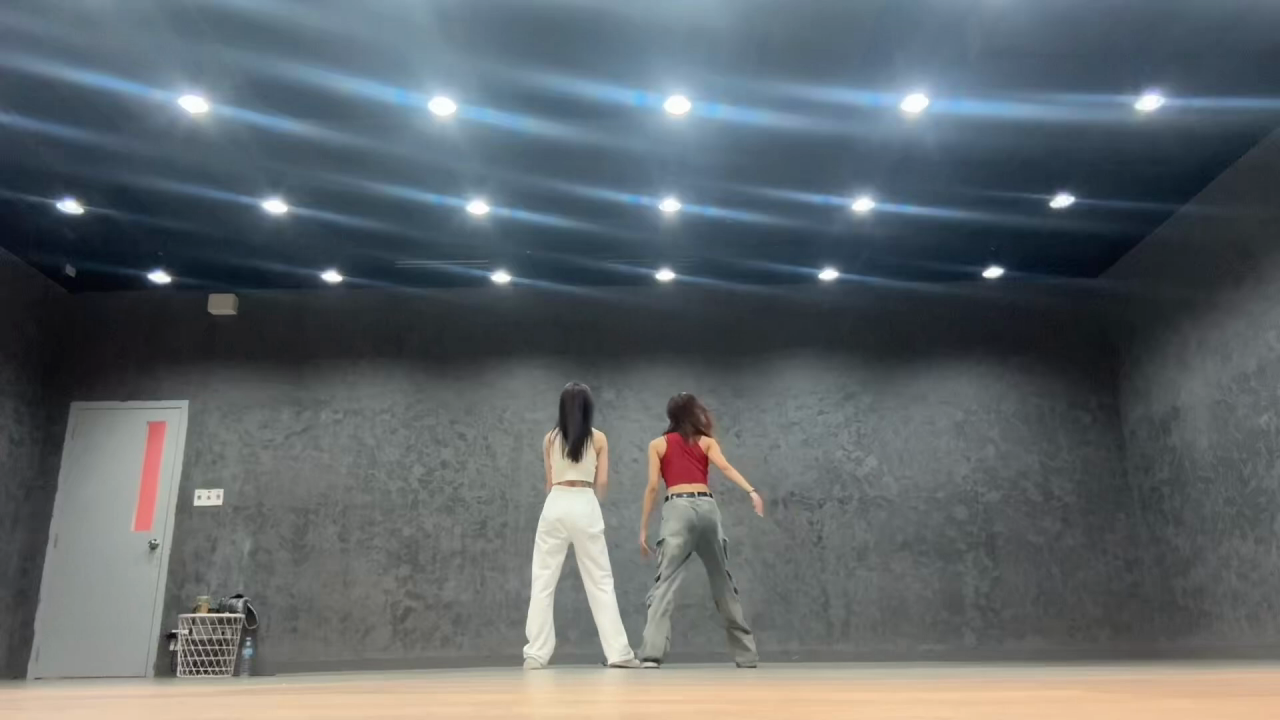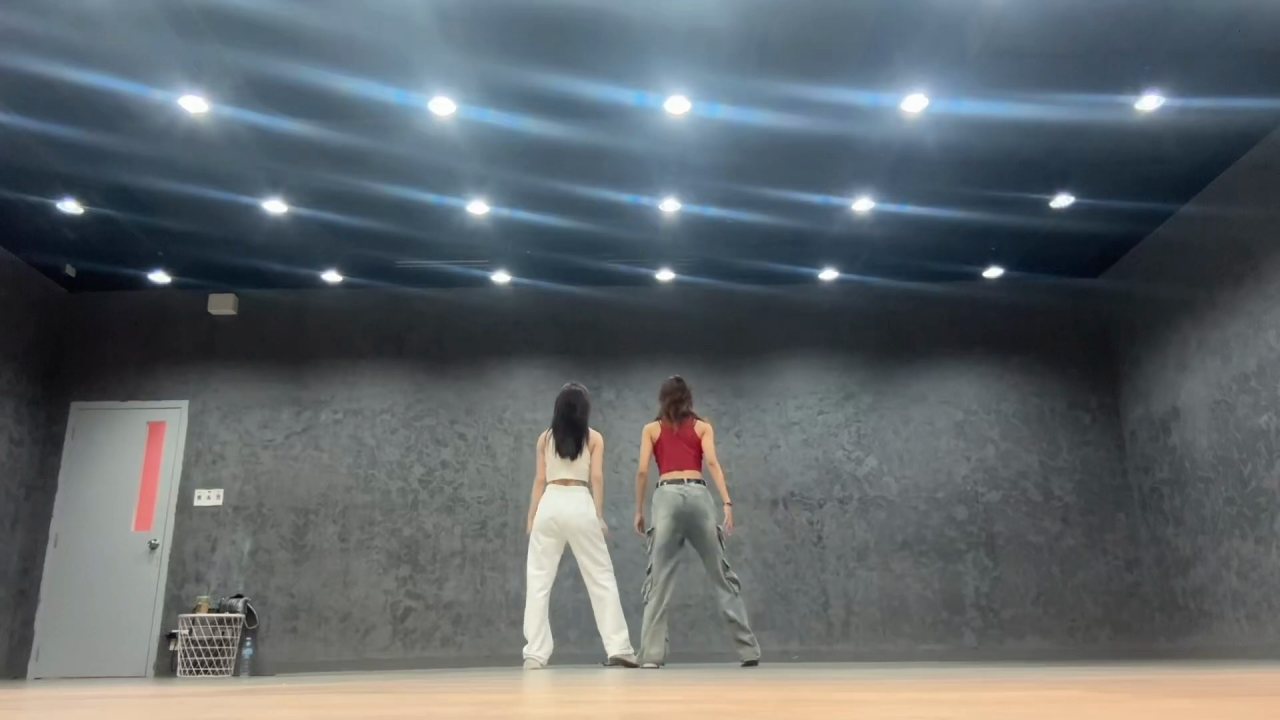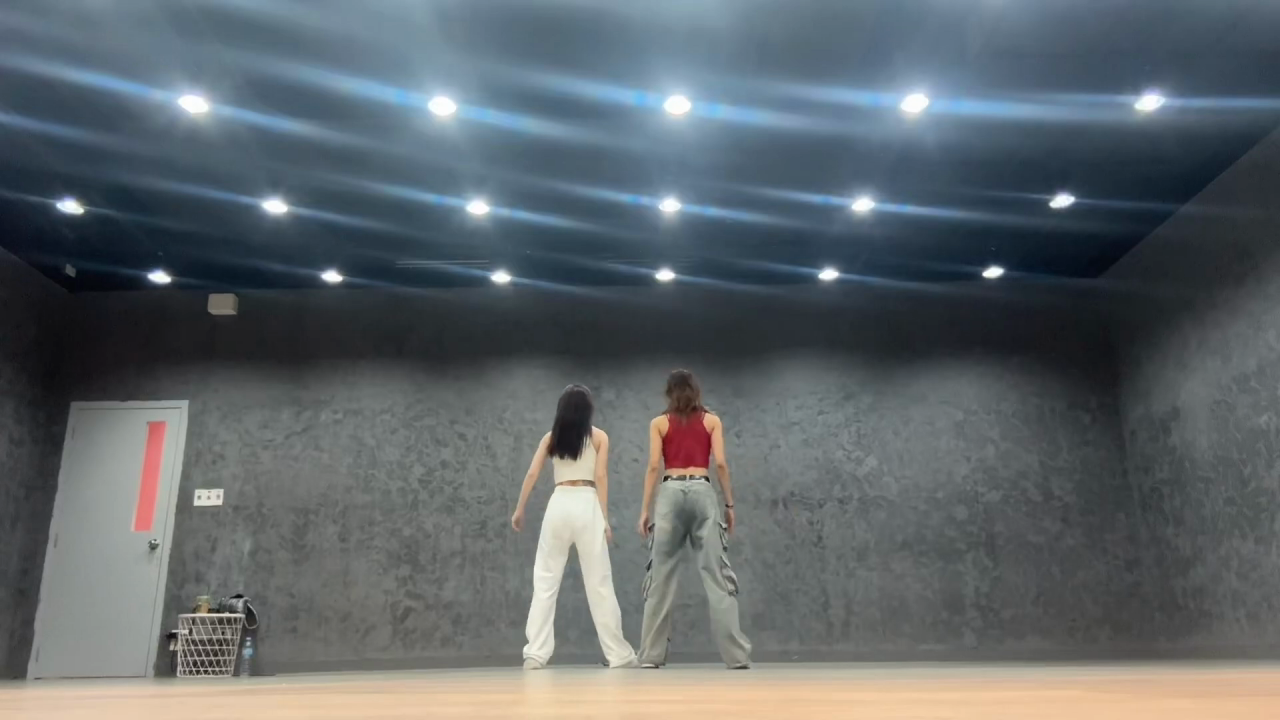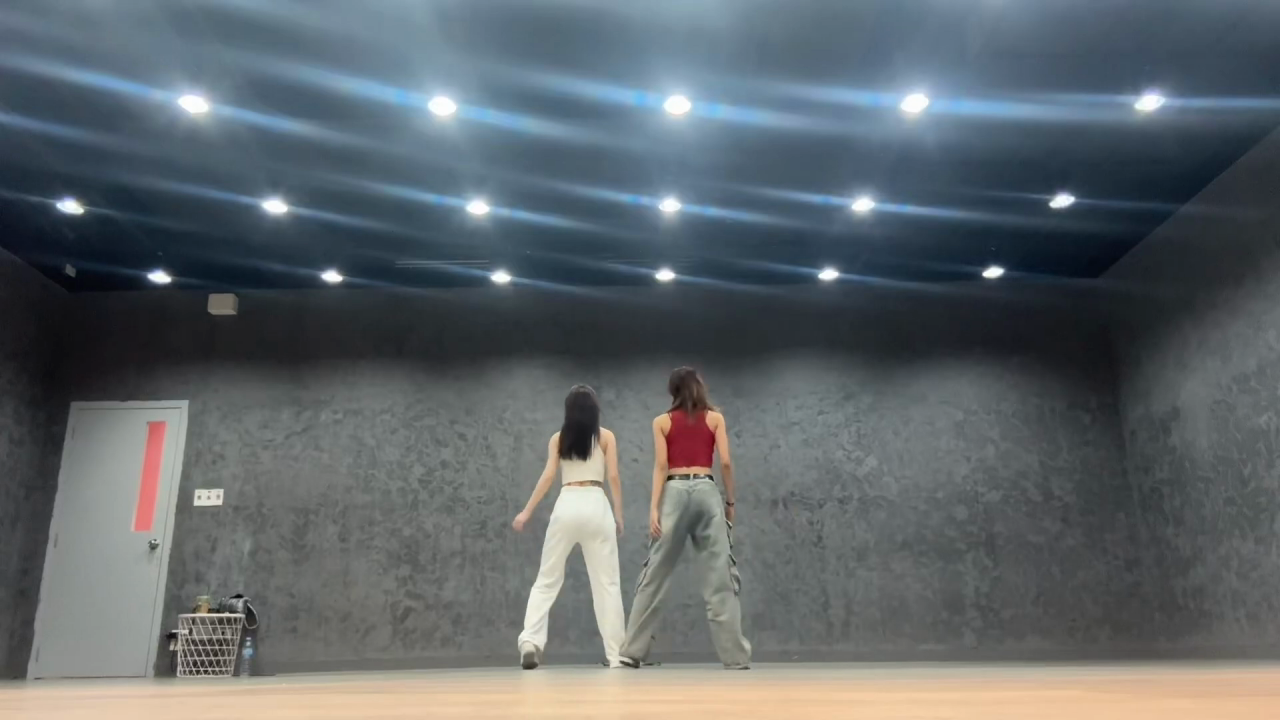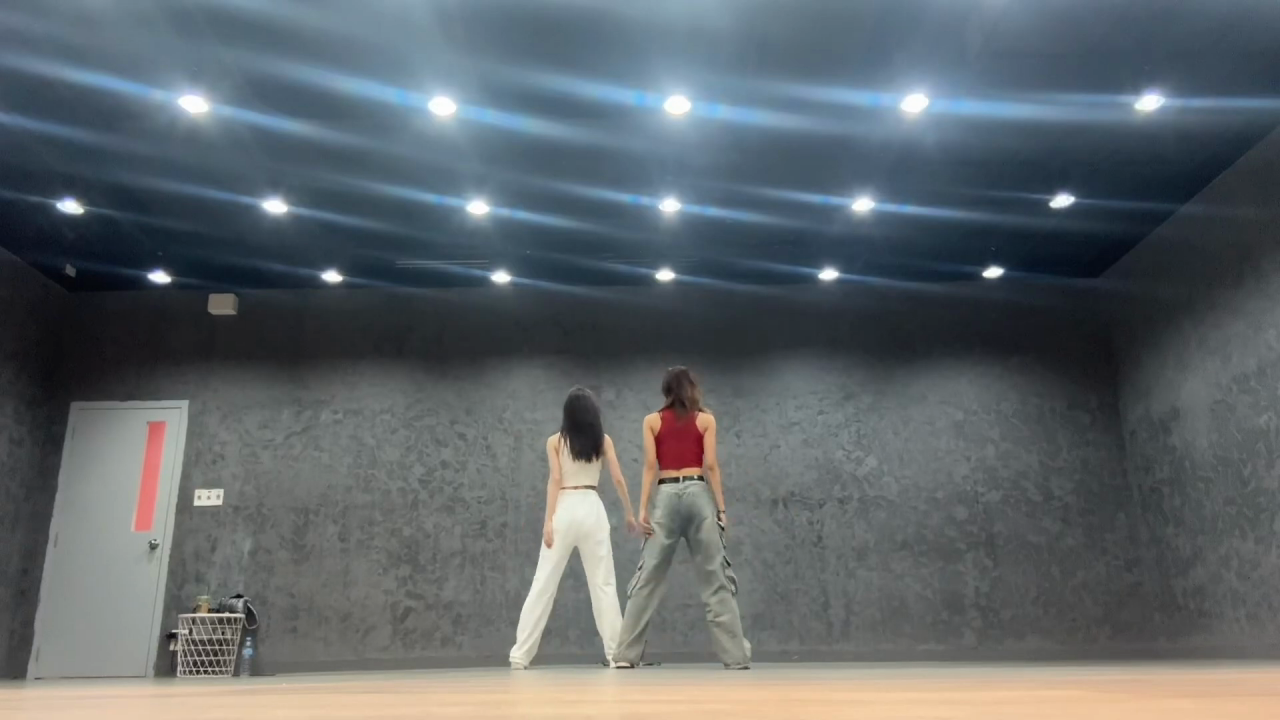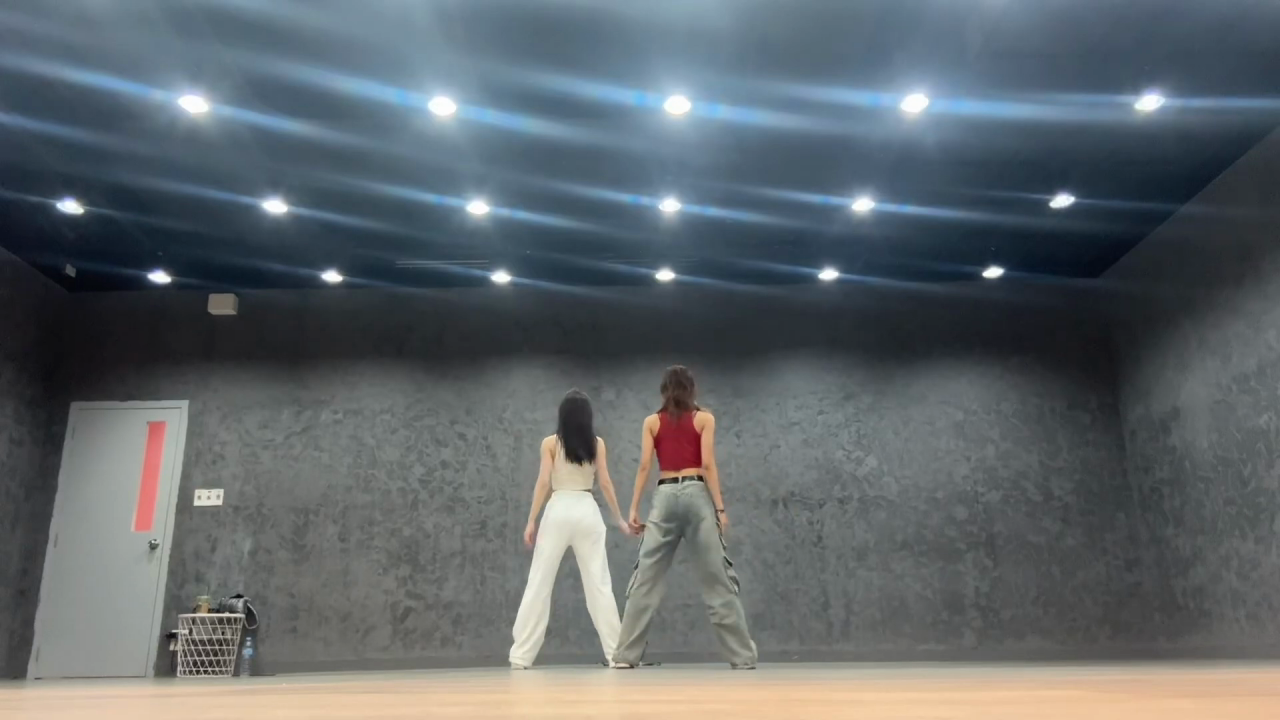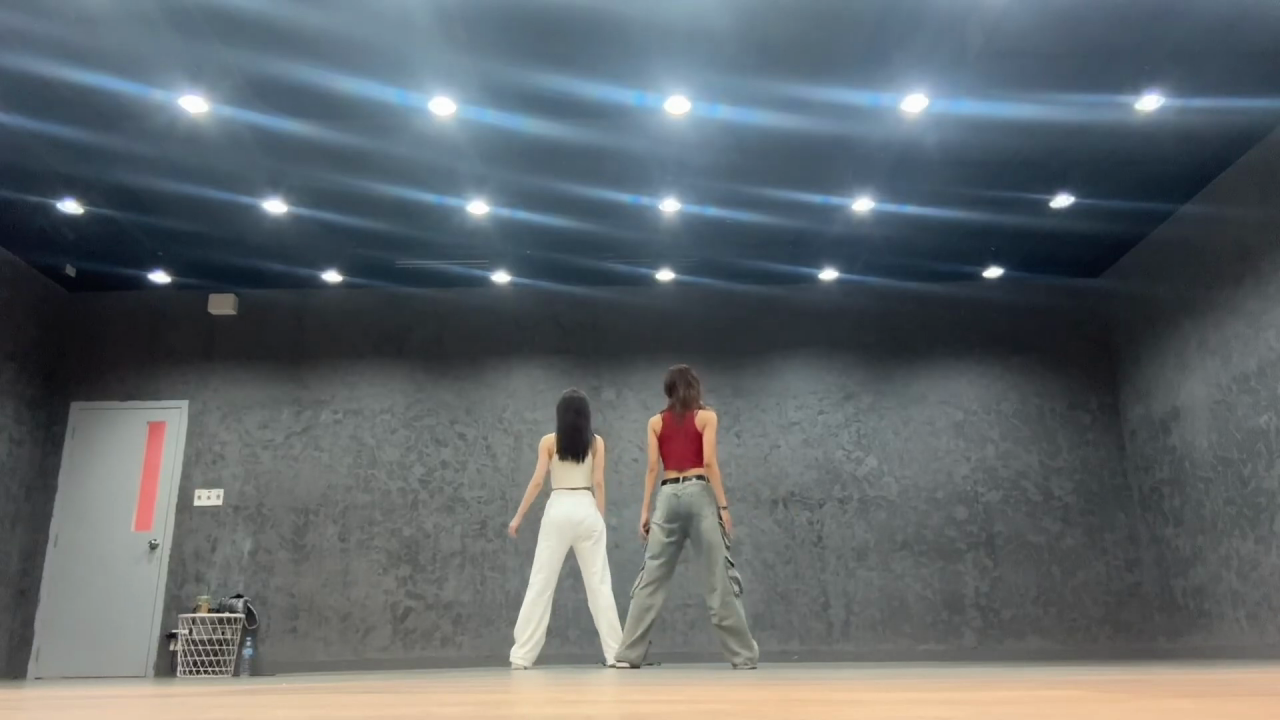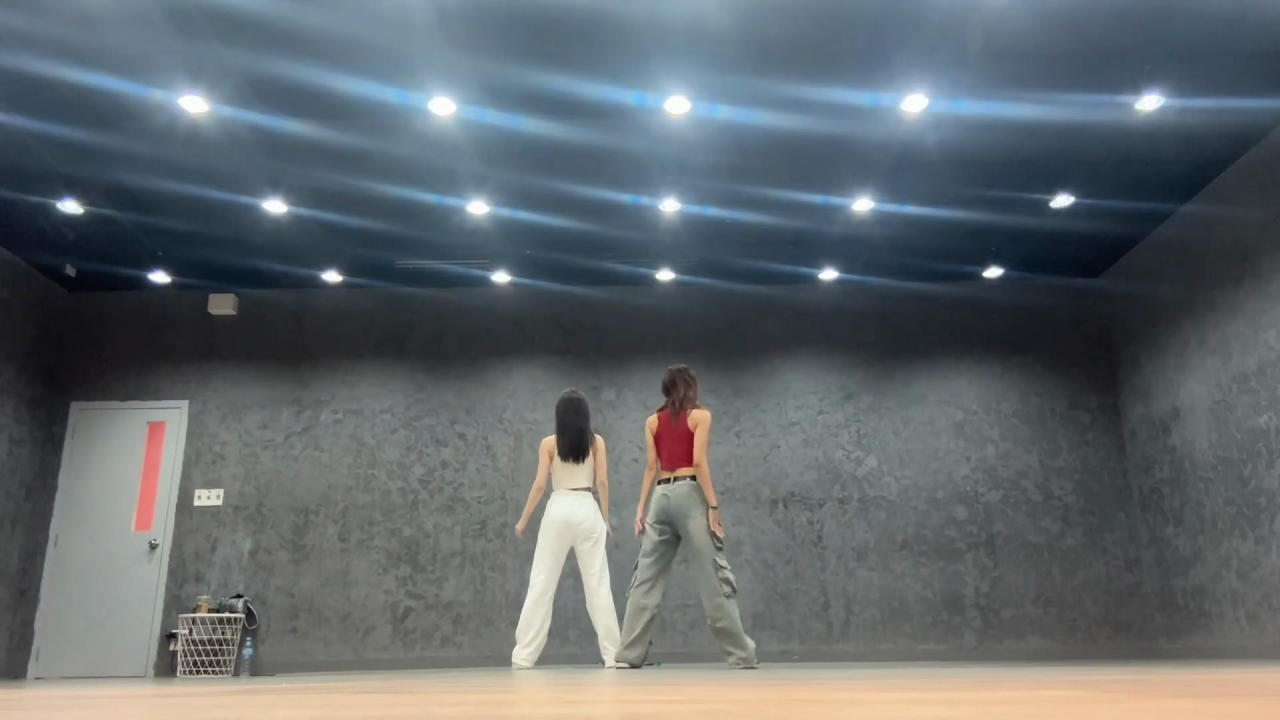
dt=0.2s
person 1, frame 1
left shoulder: (657, 444)
right shoulder: (706, 442)
left elbow: (652, 486)
right elbow: (725, 468)
left wrist: (644, 529)
right wrist: (752, 492)
left hip: (676, 510)
right hip: (707, 508)
left knee: (665, 585)
right knee: (722, 586)
left ankle: (652, 652)
right ankle: (745, 654)
person 1, frame 2
left shoulder: (651, 429)
right shoulder: (702, 426)
left elbow: (643, 471)
right elbow: (712, 462)
left wrist: (639, 511)
right wrist: (727, 503)
left hip: (666, 497)
right hip: (697, 495)
left knee: (659, 578)
right knee: (721, 575)
left ankle: (652, 655)
right ankle: (748, 650)
person 1, frame 3
left shoulder: (659, 423)
right shoulder: (712, 420)
left elbow: (654, 466)
right elbow: (720, 462)
left wrist: (645, 509)
right wrist: (729, 504)
left hip: (671, 493)
right hip: (703, 493)
left knee: (661, 576)
right knee: (717, 574)
left ankle: (652, 655)
right ankle: (736, 655)
person 1, frame 4
left shoulder: (662, 422)
right shoulder: (715, 418)
left elbow: (661, 467)
right elbow: (725, 462)
left wrist: (654, 509)
right wrist: (730, 501)
left hip: (675, 493)
right hip: (707, 492)
left knee: (655, 574)
right knee: (720, 576)
left ankle: (632, 650)
right ankle: (734, 656)
person 1, frame 5
left shoulder: (652, 421)
right shoulder: (706, 420)
left elbow: (650, 466)
right elbow: (711, 466)
left wrist: (643, 508)
right wrist: (721, 508)
left hip: (666, 496)
right hip: (698, 494)
left knee: (647, 577)
right knee: (716, 577)
left ankle: (626, 655)
right ankle: (735, 655)
person 1, frame 6
left shoulder: (652, 422)
right shoulder: (704, 418)
left elbow: (645, 466)
right elbow: (708, 465)
left wrist: (634, 508)
right wrist: (721, 508)
left hip: (665, 497)
right hip: (697, 495)
left knee: (646, 577)
right knee: (718, 578)
left ankle: (625, 655)
right ankle: (741, 656)
person 1, frame 7
left shoulder: (656, 422)
right shoulder: (707, 417)
left elbow: (653, 468)
right elbow: (710, 463)
left wrist: (645, 510)
right wrist: (723, 506)
left hip: (668, 497)
right hip: (699, 494)
left knee: (651, 577)
right knee: (719, 578)
left ankle: (628, 654)
right ankle: (743, 655)
person 1, frame 8
left shoulder: (653, 421)
right shoulder: (700, 416)
left elbow: (651, 468)
right elbow: (699, 463)
left wrist: (641, 509)
right wrist: (713, 506)
left hip: (661, 498)
right hip: (690, 495)
left knee: (647, 579)
right knee: (713, 577)
left ankle: (628, 655)
right ankle: (741, 655)
person 2, frame 1
left shoulder: (551, 438)
right shoulder: (598, 438)
left elbow: (549, 482)
right elbow: (602, 482)
left hip: (555, 506)
right hip: (585, 506)
left knee: (543, 582)
right knee: (600, 582)
left ankle: (536, 654)
right ankle: (618, 652)
person 2, frame 2
left shoulder: (545, 438)
right shoulder: (594, 438)
left elbow: (540, 480)
right elbow: (596, 478)
left wrist: (531, 517)
right wrist: (599, 516)
left hip: (550, 504)
right hip: (579, 504)
left knee: (539, 582)
right knee: (601, 578)
left ankle: (535, 654)
right ankle: (618, 647)
person 2, frame 3
left shoulder: (550, 438)
right shoulder: (599, 436)
left elbow: (532, 475)
right elbow: (601, 477)
left wrist: (519, 510)
right wrist: (604, 517)
left hip: (559, 504)
right hip: (587, 505)
left knee: (546, 583)
right knee: (599, 583)
left ankle: (536, 654)
right ankle: (619, 655)
person 2, frame 4
left shoulder: (559, 438)
right shoulder: (606, 436)
left elbow: (548, 476)
right elbow: (613, 477)
left wrist: (527, 512)
right wrist: (618, 515)
left hip: (567, 505)
right hip: (596, 505)
left knee: (547, 580)
right knee: (607, 583)
left ankle: (531, 642)
right ankle: (617, 654)
person 2, frame 5
left shoulder: (555, 441)
right shoulder: (604, 440)
left elbow: (555, 480)
right elbow: (618, 479)
left wrist: (548, 520)
right wrist: (630, 514)
left hip: (563, 509)
right hip: (591, 509)
left knee: (543, 584)
right knee: (603, 584)
left ankle: (520, 655)
right ankle: (617, 654)
person 2, frame 6
left shoulder: (550, 443)
right shoulder: (597, 443)
left elbow: (544, 482)
right elbow: (606, 483)
left wrist: (531, 521)
right wrist: (619, 519)
left hip: (558, 510)
right hip: (587, 511)
left knee: (539, 585)
right knee: (599, 585)
left ankle: (521, 656)
right ankle: (617, 653)
person 2, frame 7
left shoulder: (549, 441)
right shoulder: (596, 442)
left elbow: (538, 481)
right elbow: (598, 482)
left wrist: (518, 517)
right wrist: (601, 516)
left hip: (558, 510)
right hip: (587, 510)
left knee: (541, 583)
right knee: (599, 584)
left ankle: (522, 655)
right ankle: (616, 653)
person 2, frame 8
left shoulder: (549, 443)
right shoulder: (596, 442)
left elbow: (540, 484)
right elbow: (602, 482)
left wrist: (523, 519)
right wrist: (606, 519)
left hip: (558, 510)
right hip: (587, 511)
left knee: (542, 585)
right knee: (598, 585)
left ankle: (524, 656)
right ankle: (613, 655)
